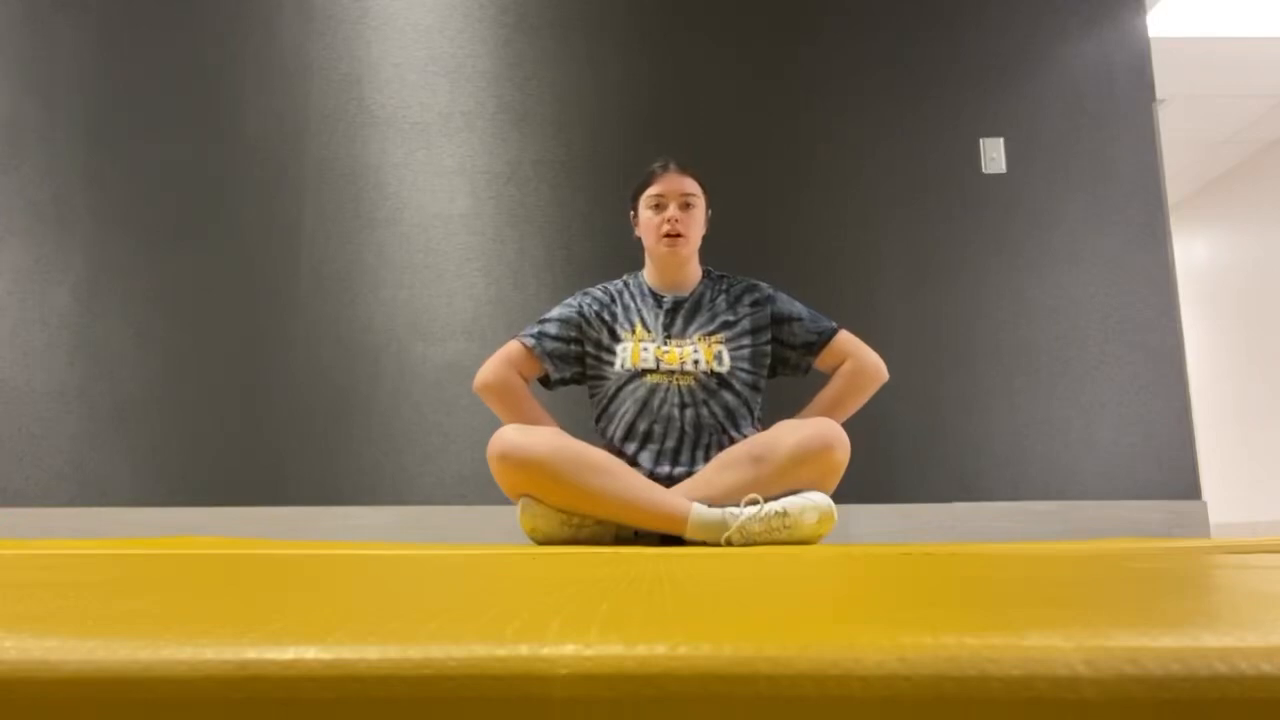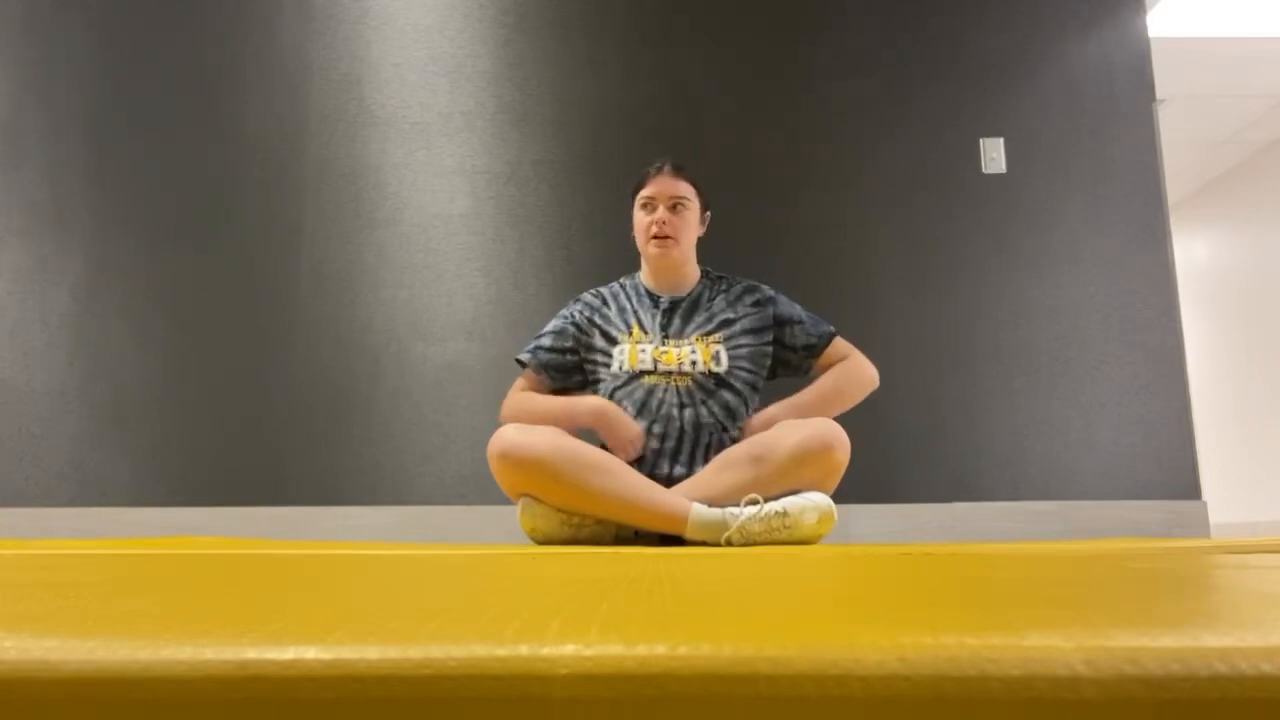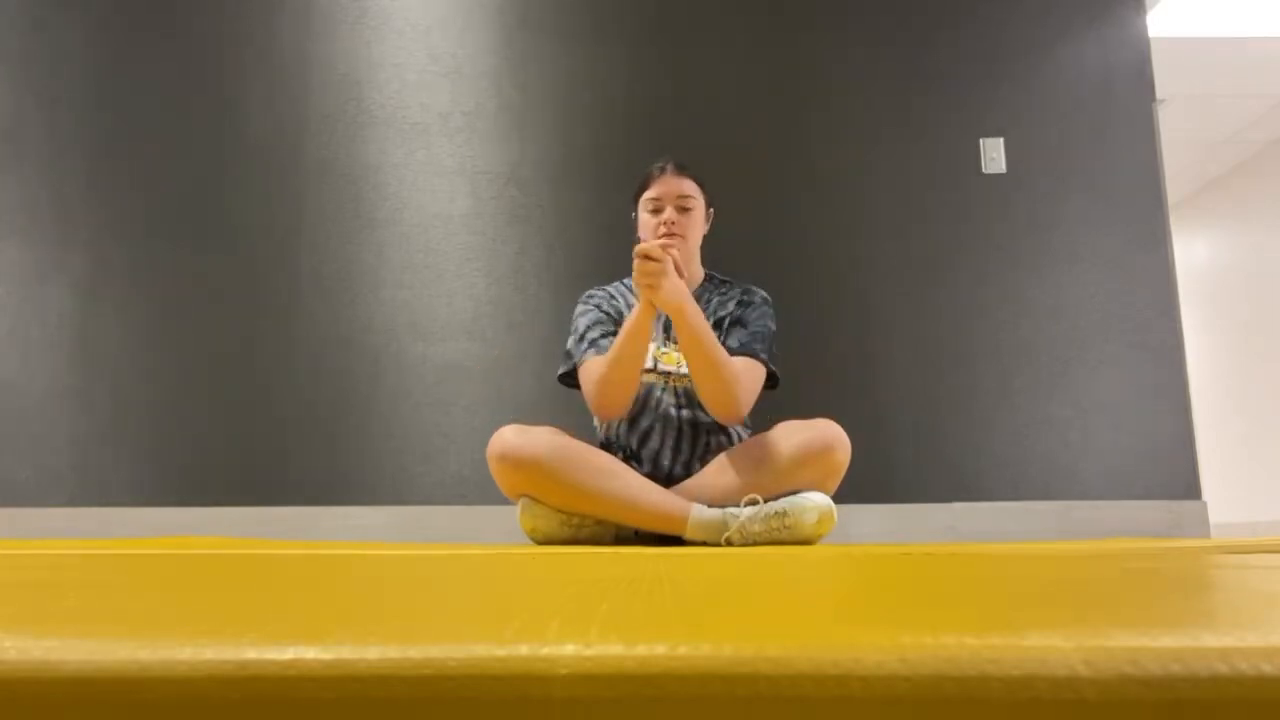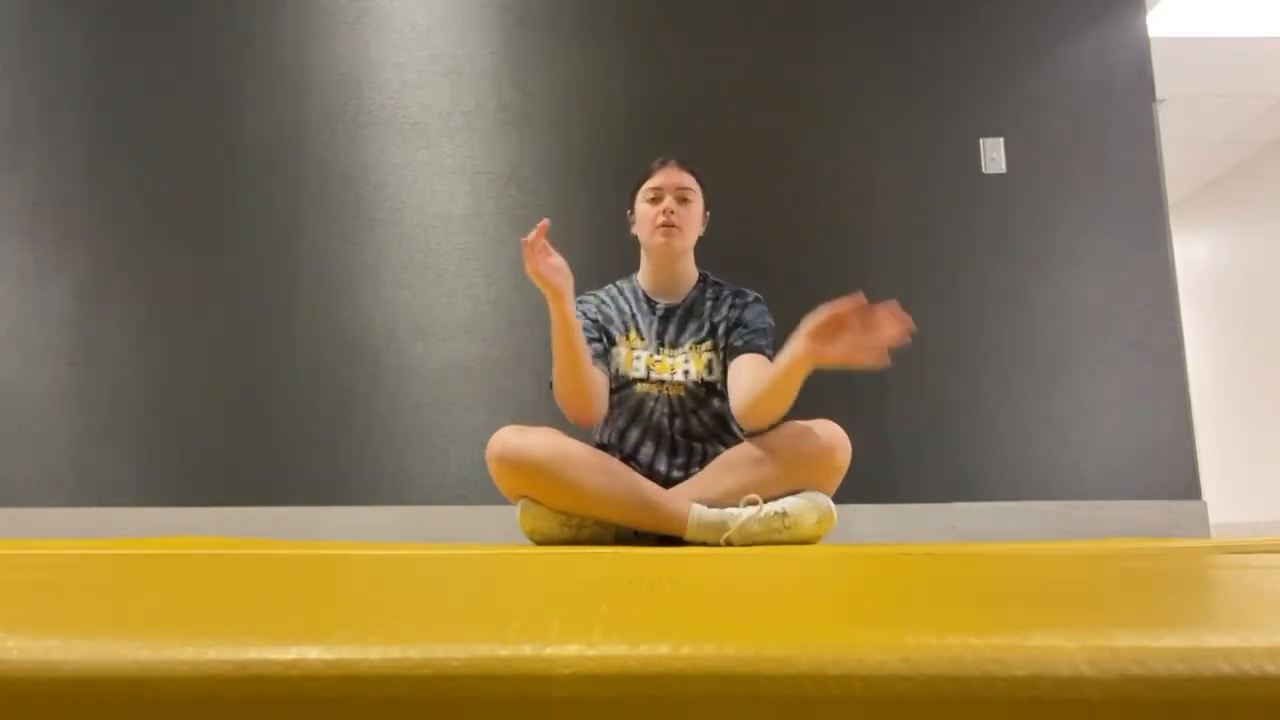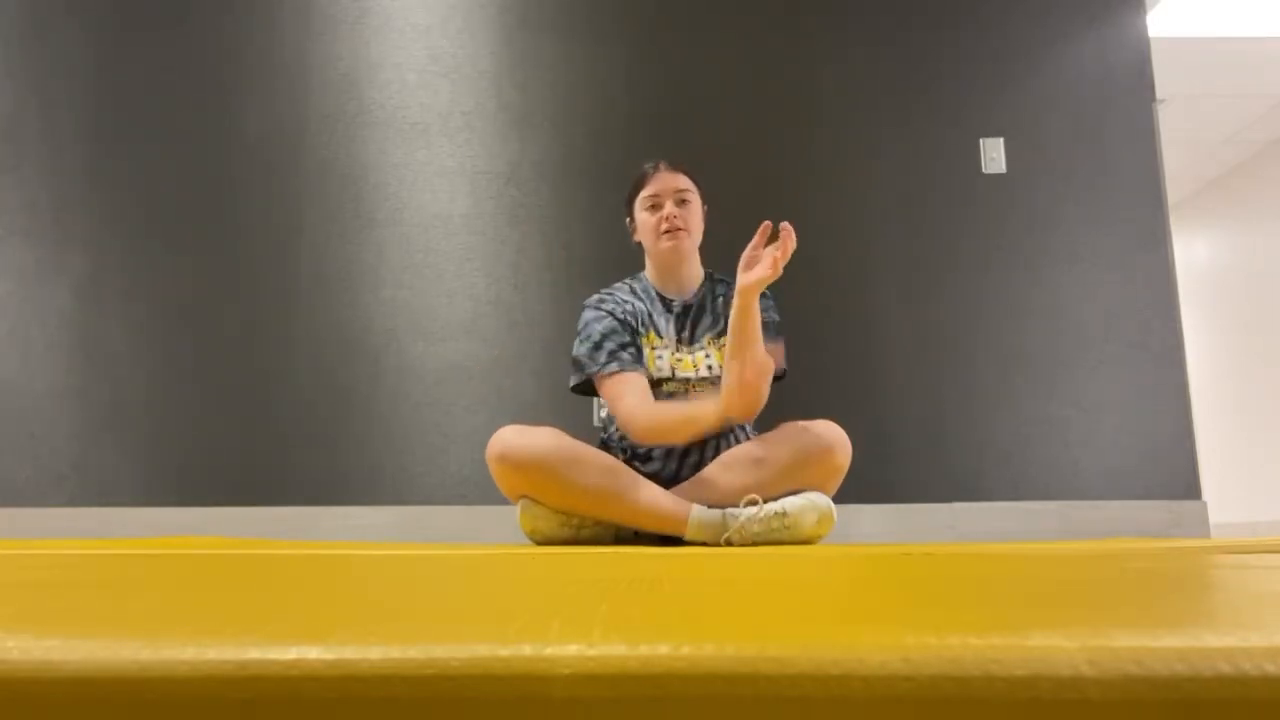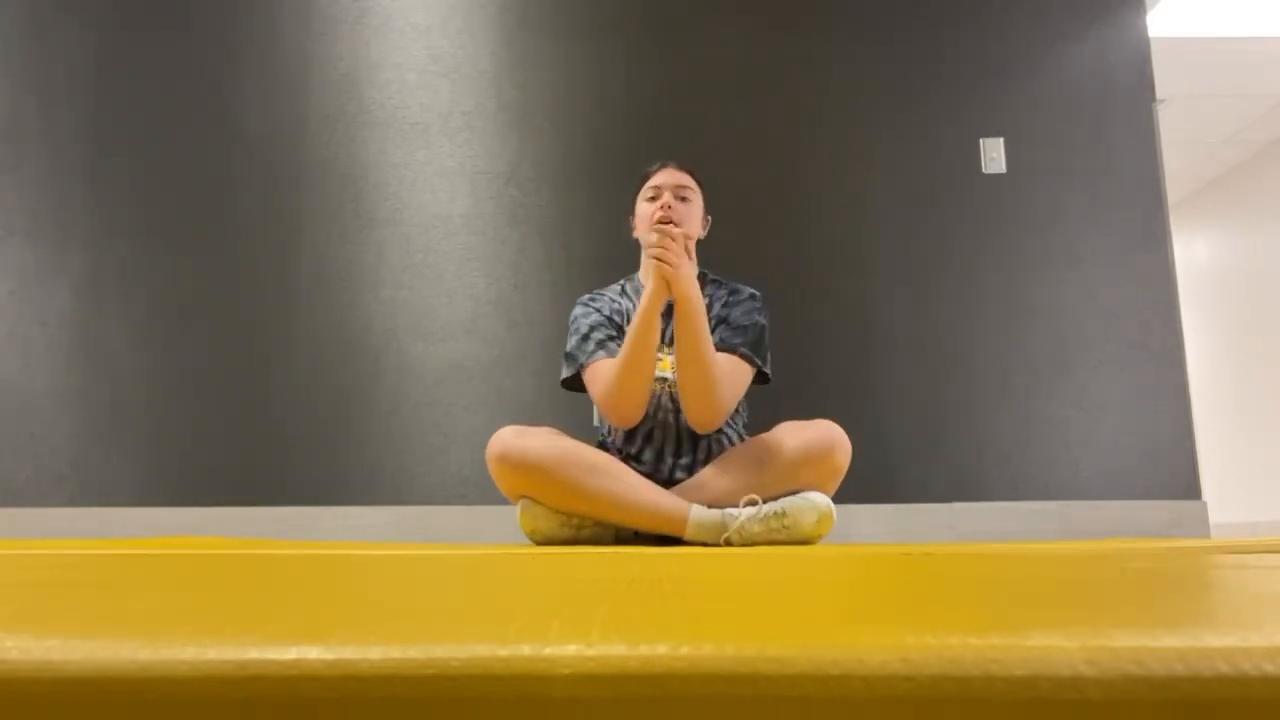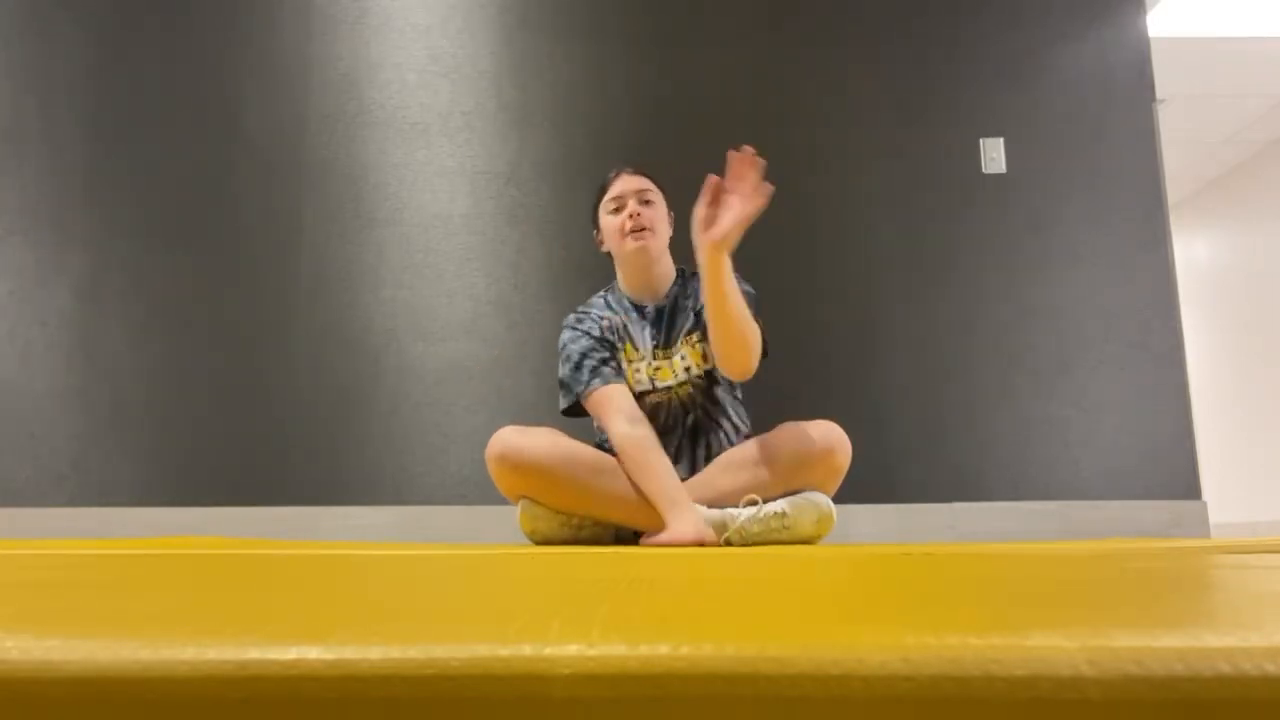
dt=0.7s
person 1, frame 1
left shoulder: (755, 305)
right shoulder: (597, 310)
left elbow: (866, 367)
right elbow: (494, 375)
left wrist: (781, 448)
right wrist: (568, 462)
left hip: (733, 489)
right hip: (619, 491)
left knee: (827, 442)
right knee: (509, 447)
left ankle: (602, 520)
right ankle: (720, 523)
person 1, frame 2
left shoulder: (753, 305)
right shoulder: (592, 312)
left elbow: (859, 371)
right elbow: (516, 405)
left wrist: (774, 419)
right wrist: (593, 411)
left hip: (731, 487)
right hip: (619, 492)
left knee: (826, 442)
right knee: (510, 446)
left ankle: (598, 518)
right ankle: (724, 524)
person 1, frame 3
left shoulder: (747, 305)
right shoulder: (601, 304)
left elbow: (730, 406)
right elbow: (606, 407)
left wrist: (678, 301)
right wrist: (645, 305)
left hip: (724, 480)
right hip: (621, 486)
left knee: (827, 441)
right knee: (509, 446)
left ankle: (599, 519)
right ankle: (722, 524)
person 1, frame 4
left shoulder: (739, 308)
right shoulder: (597, 309)
left elbow: (752, 409)
right elbow: (584, 411)
left wrist: (801, 355)
right wrist: (560, 302)
right hip: (621, 487)
left knee: (827, 442)
right knee: (510, 447)
left ankle: (601, 521)
right ankle: (720, 525)
person 1, frame 5
left shoulder: (743, 303)
right shoulder: (606, 311)
left elbow: (745, 409)
right elbow: (638, 419)
left wrist: (747, 294)
right wrist: (718, 406)
right hip: (633, 484)
left knee: (828, 443)
right knee: (509, 447)
left ankle: (611, 522)
right ankle: (734, 521)
person 1, frame 6
left shoulder: (738, 304)
right shoulder: (597, 309)
left elbow: (706, 415)
right elbow: (621, 413)
left wrist: (686, 290)
right wrist: (655, 292)
right hip: (621, 485)
left knee: (827, 441)
right knee: (509, 447)
left ankle: (616, 521)
right ankle: (723, 524)
person 1, frame 7
left shoulder: (721, 292)
right shoulder: (584, 328)
left elbow: (740, 366)
right elbow: (624, 424)
left wrist: (714, 252)
right wrist: (677, 511)
right hip: (631, 489)
left knee: (829, 442)
right knee: (508, 447)
left ankle: (604, 520)
right ankle: (727, 521)
